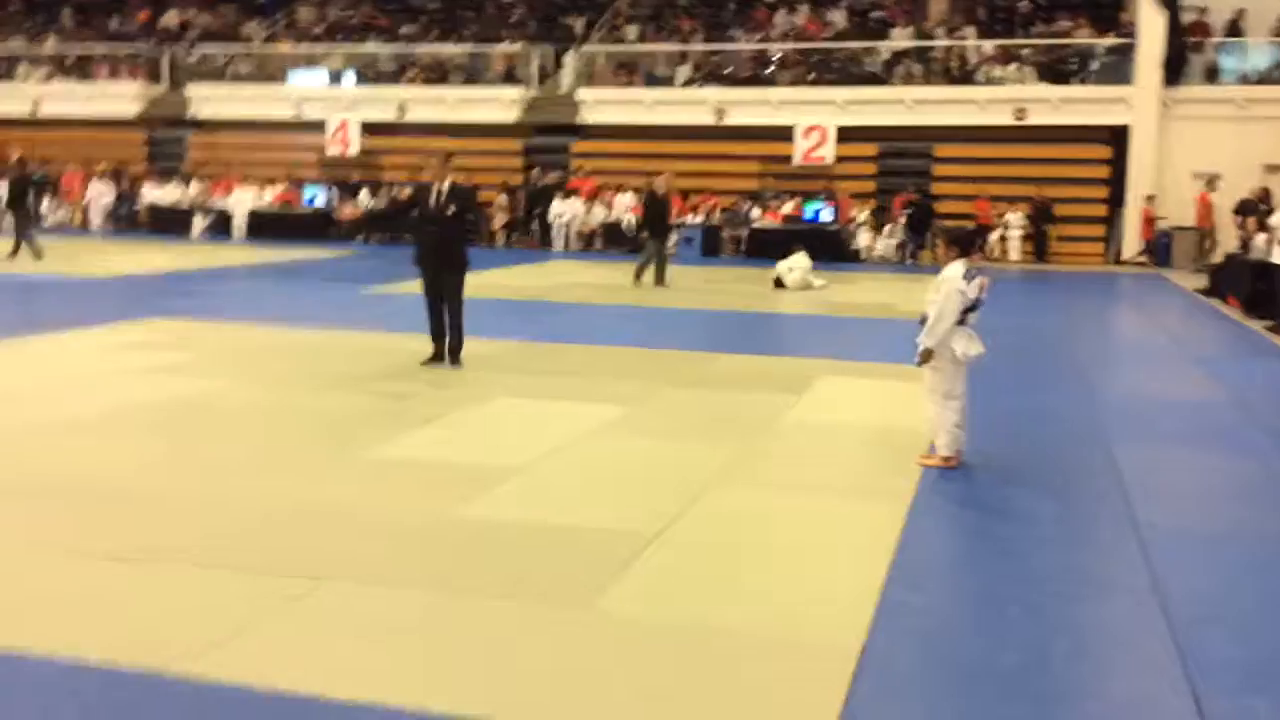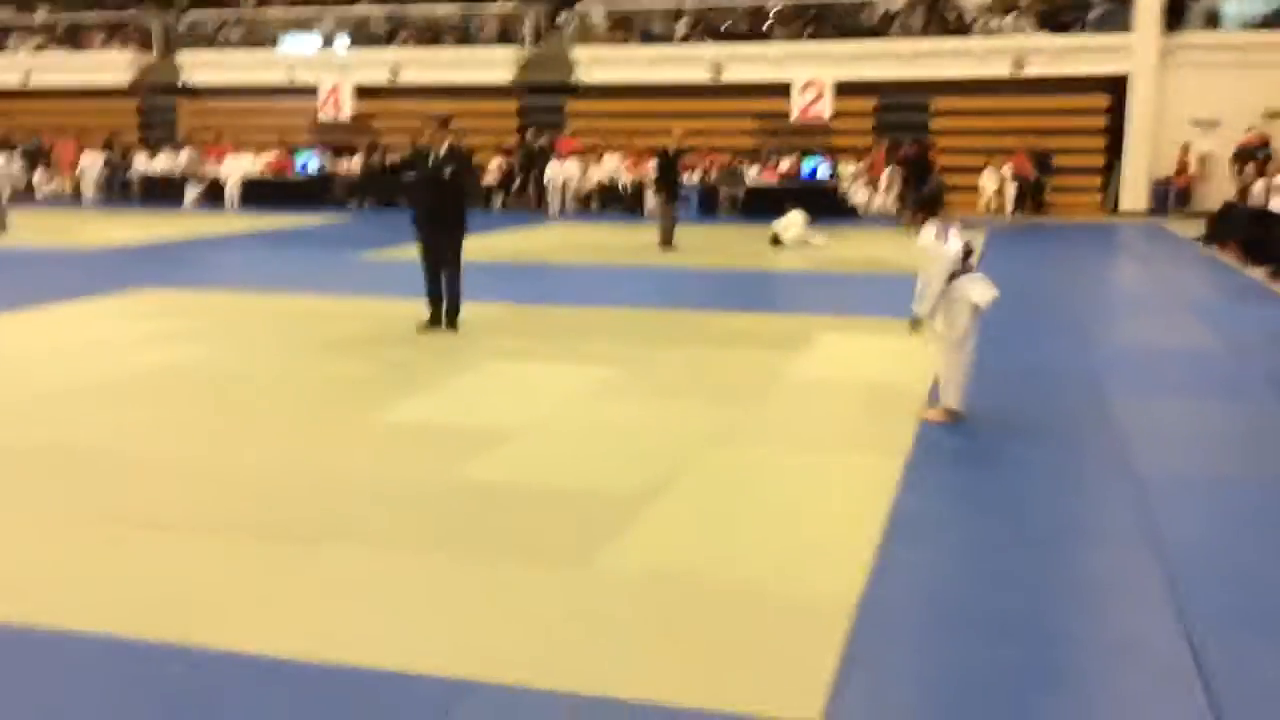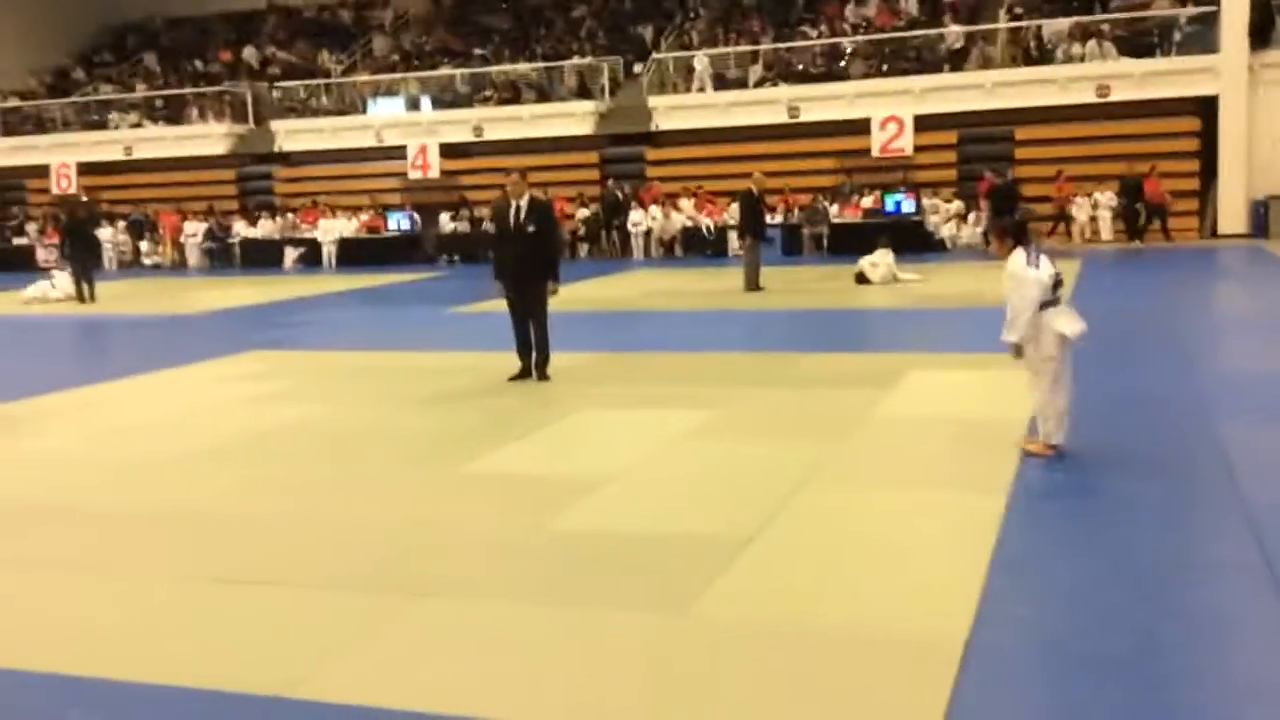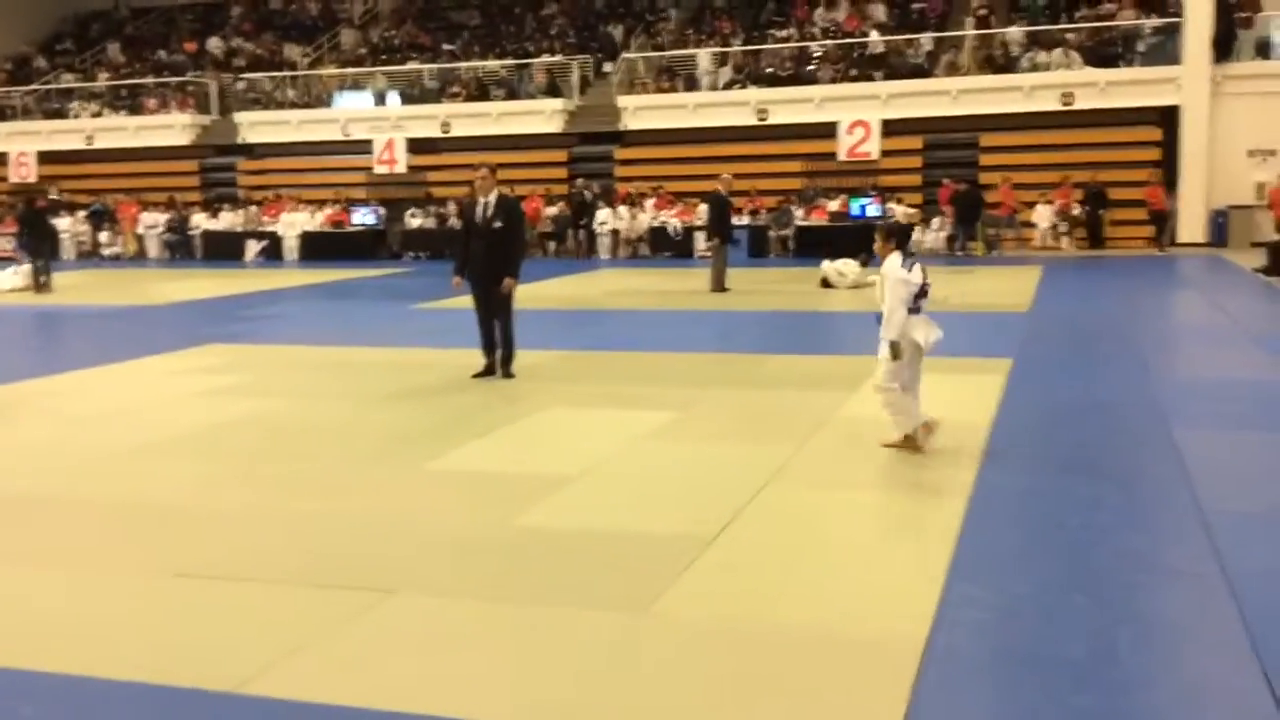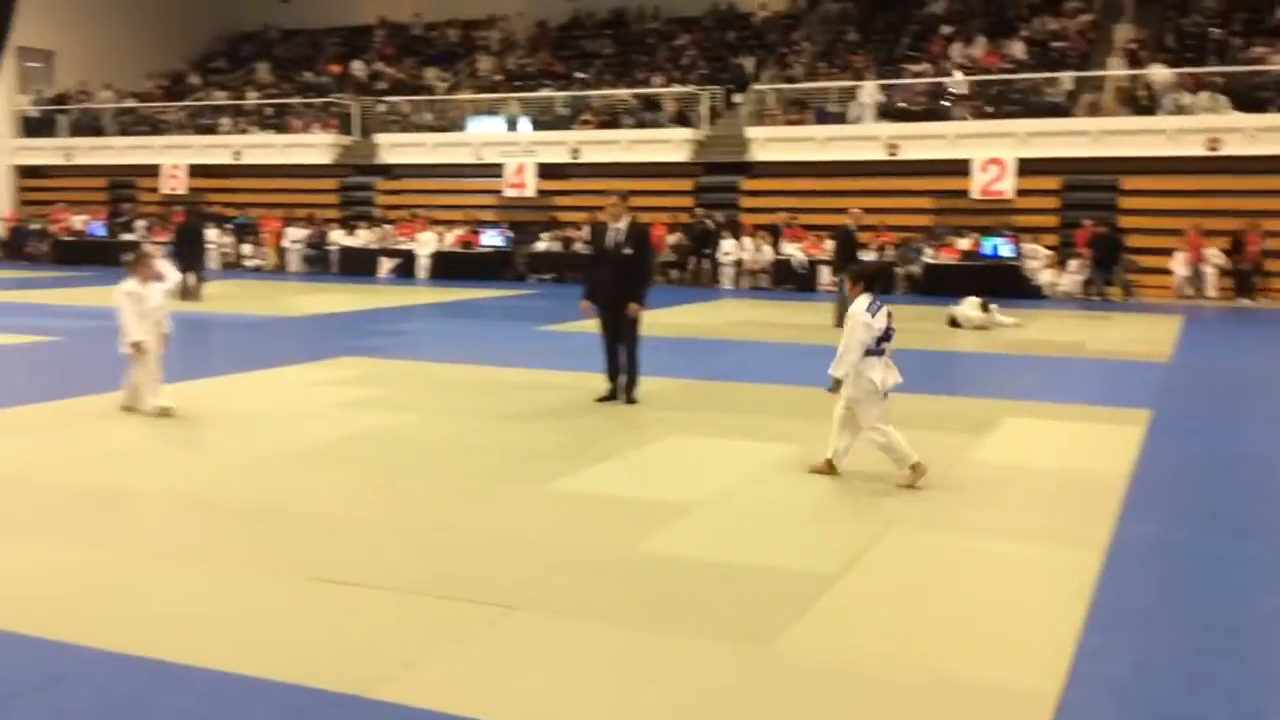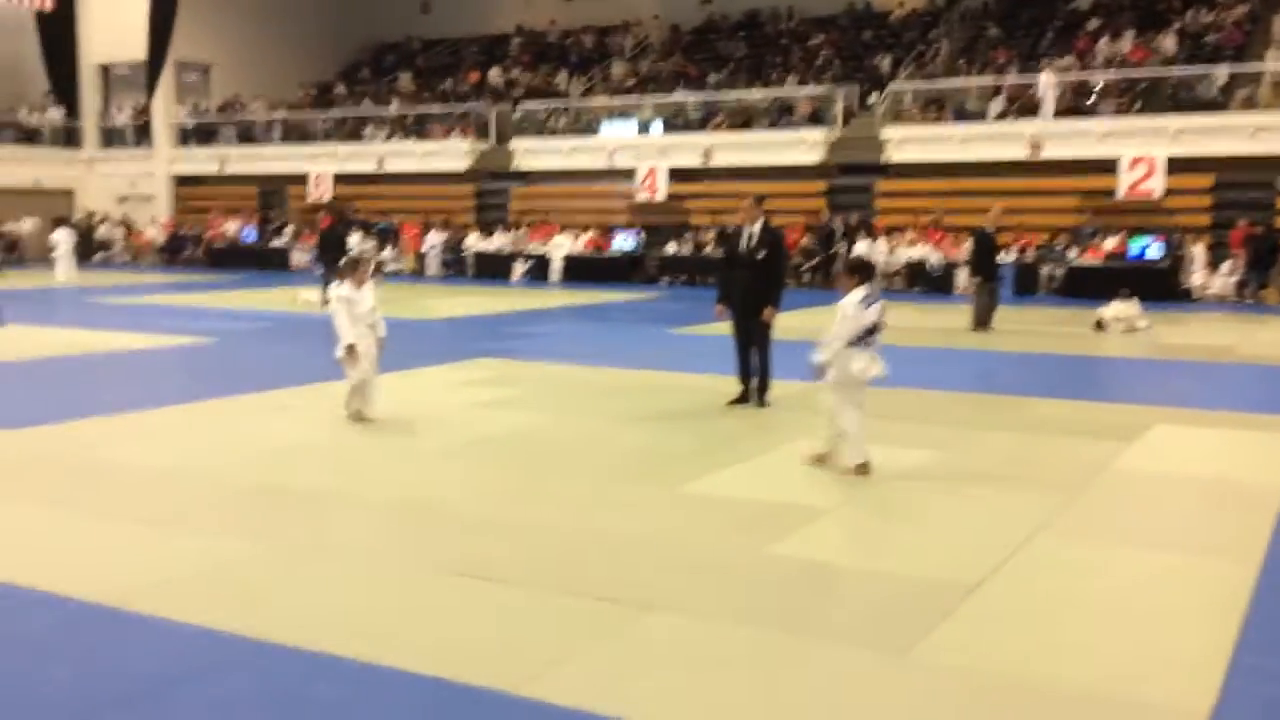
dt=0.7s
person 1, frame 1
left shoulder: (952, 277)
right shoulder: (971, 275)
left elbow: (943, 315)
left wrist: (928, 345)
left hip: (945, 344)
right hip: (956, 340)
left knee: (942, 397)
right knee: (953, 396)
left ankle: (947, 453)
right ankle: (953, 447)
person 1, frame 2
left shoulder: (929, 240)
right shoulder: (944, 230)
left elbow: (932, 279)
left wrist: (919, 313)
left hip: (959, 298)
right hip: (963, 293)
left knee: (952, 352)
right knee: (954, 350)
left ankle: (950, 408)
right ankle: (951, 401)
person 1, frame 3
left shoulder: (1017, 266)
right shoulder: (1033, 256)
left elbow: (1021, 306)
left wrist: (1015, 340)
left hip: (1046, 328)
right hip: (1053, 324)
left knee: (1045, 385)
right knee: (1051, 384)
left ankle: (1050, 442)
right ankle: (1050, 435)
person 1, frame 4
left shoulder: (893, 268)
right shoulder: (908, 264)
left elbow: (895, 308)
left wrist: (892, 340)
left hip: (903, 334)
right hip: (913, 330)
left knee: (886, 384)
right knee: (905, 385)
left ankle: (920, 426)
right ankle: (910, 435)
person 1, frame 5
left shoulder: (858, 311)
right shoulder: (879, 306)
left elbow: (850, 347)
left wrist: (838, 376)
left hip: (863, 374)
right hip: (873, 370)
left knee: (877, 425)
right knee: (844, 416)
left ankle: (913, 466)
right ankle: (832, 462)
person 1, frame 6
left shoulder: (849, 303)
right shoulder: (874, 300)
left elbow: (836, 335)
left wrist: (821, 360)
left hip: (848, 363)
right hip: (864, 361)
left knee: (847, 413)
right knee: (842, 409)
left ankle: (860, 461)
right ankle: (829, 452)
person 2, frame 1
left shoulder: (463, 193)
right shoulder: (422, 191)
left elbow: (475, 219)
right elbow: (396, 210)
right wrist: (362, 215)
left hip: (452, 259)
right hip: (428, 257)
left knee: (453, 305)
right knee: (433, 304)
left ankle: (454, 351)
right ankle: (438, 350)
person 2, frame 2
left shoulder: (461, 154)
right shoulder: (421, 153)
left elbow: (471, 178)
right elbow: (400, 167)
left hip: (450, 222)
right hip: (427, 219)
left knee: (451, 269)
right knee: (431, 268)
left ankle: (451, 315)
right ankle: (435, 314)
person 2, frame 3
left shoulder: (542, 208)
right shoulder: (501, 210)
left elbow: (553, 244)
right elbow: (498, 245)
left wrist: (553, 277)
right wrist: (499, 275)
left hip: (535, 276)
right hip: (511, 276)
left knee: (538, 321)
right knee: (519, 322)
left ankle: (541, 366)
right ankle: (525, 365)
person 2, frame 4
left shoulder: (510, 205)
right shoulder: (469, 207)
left elbow: (517, 242)
right elbow: (464, 242)
left wrist: (512, 274)
right wrist: (459, 271)
left hip: (501, 274)
right hip: (477, 273)
left knee: (503, 319)
right knee: (484, 320)
left ankle: (506, 364)
right ankle: (490, 363)
person 2, frame 5
left shoulder: (639, 232)
right shoulder: (599, 231)
left elbow: (645, 269)
right elbow: (594, 265)
left wrist: (638, 299)
right wrist: (588, 296)
left hip: (628, 299)
right hip: (605, 298)
left knee: (629, 345)
right knee: (610, 345)
left ankle: (629, 389)
right ankle: (614, 387)
person 2, frame 6
left shoulder: (773, 237)
right shoulder: (733, 236)
left elbow: (778, 274)
right elbow: (726, 270)
left wrist: (772, 304)
right wrist: (722, 299)
left hip: (761, 303)
right hip: (738, 301)
left knee: (761, 348)
right knee: (742, 348)
left ankle: (760, 392)
right ankle: (746, 390)
